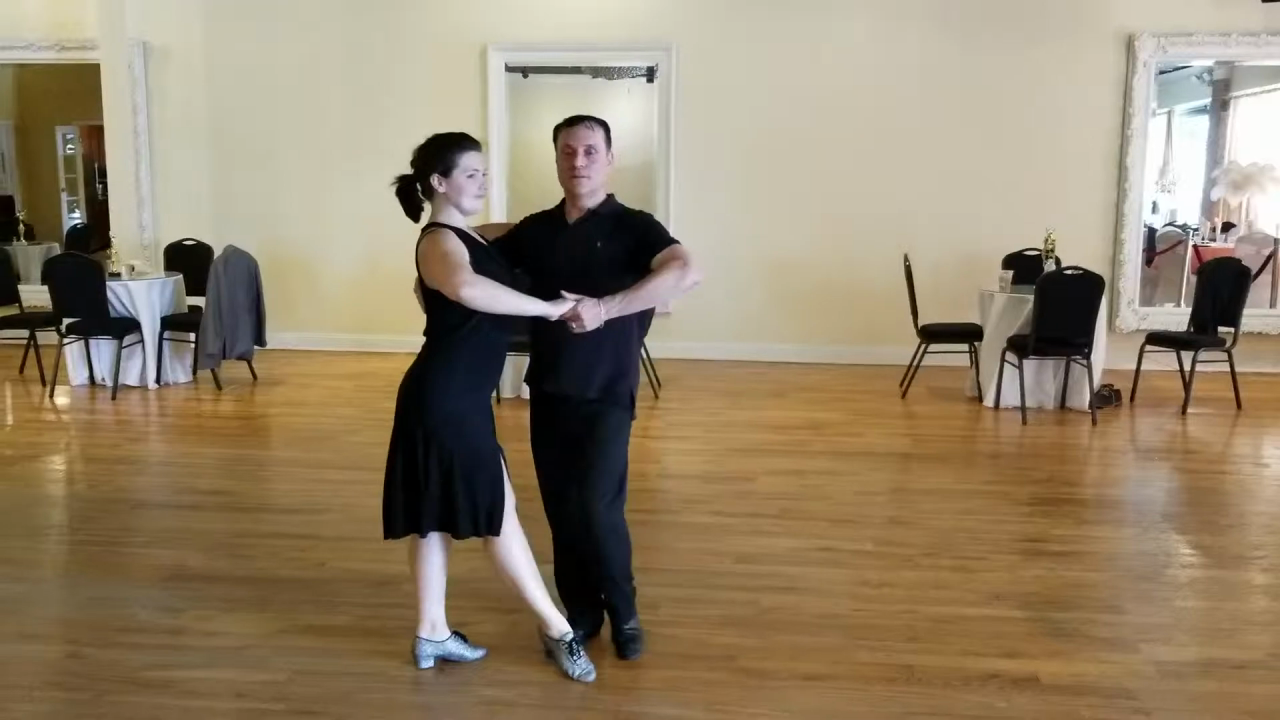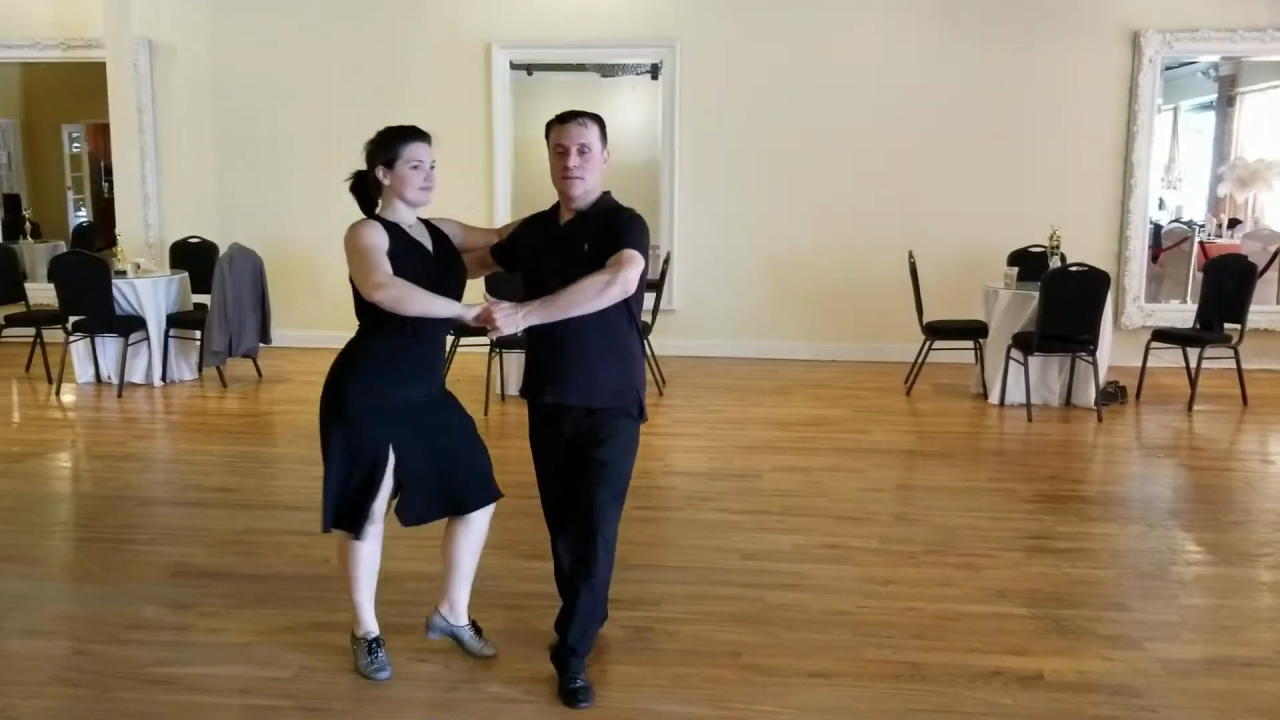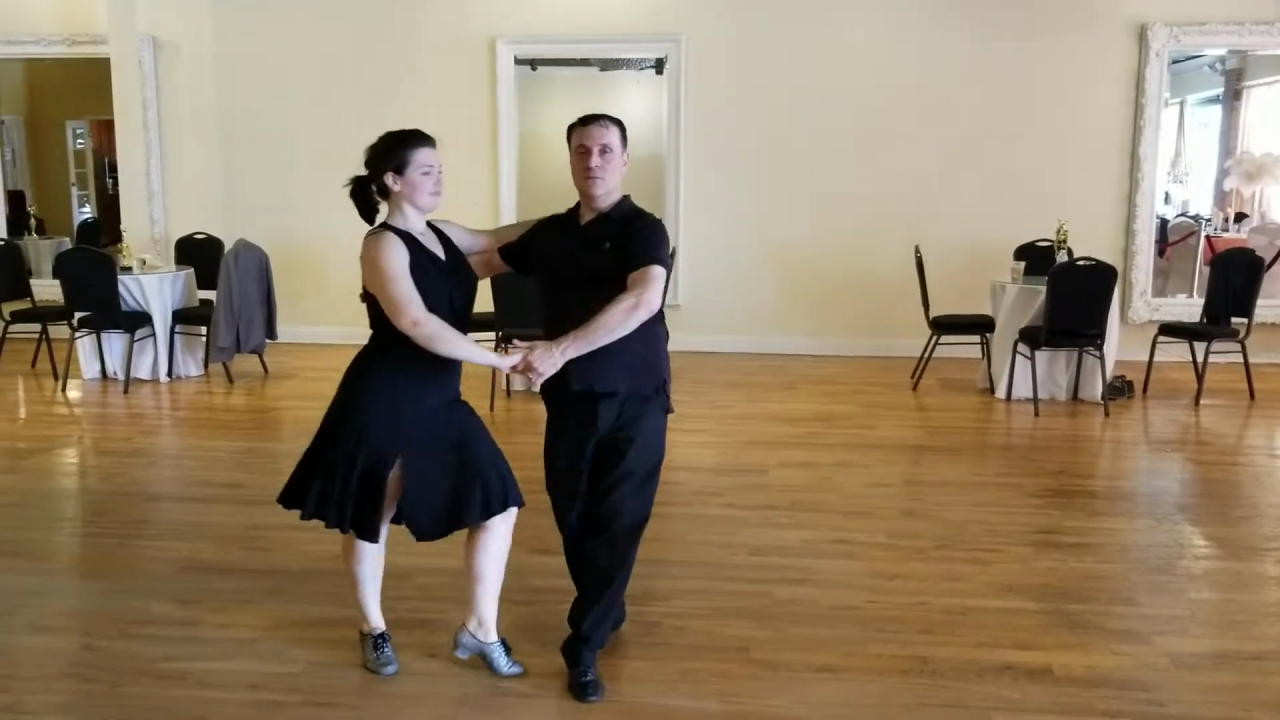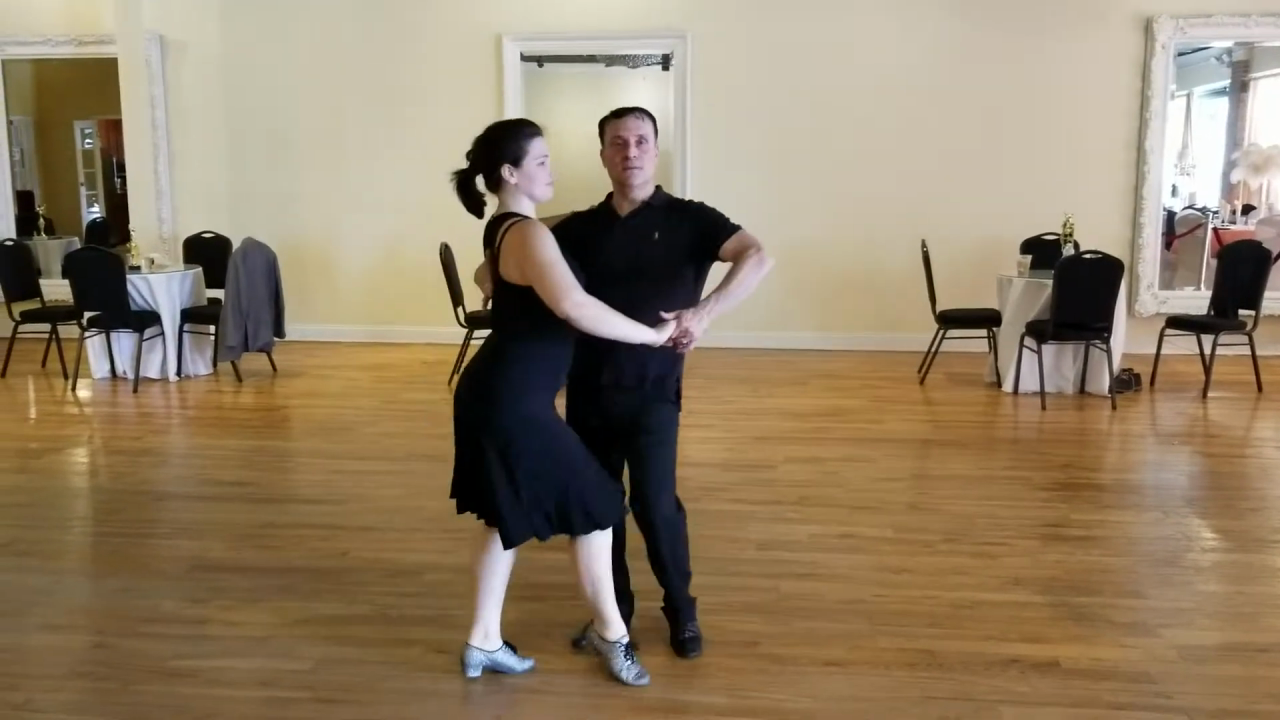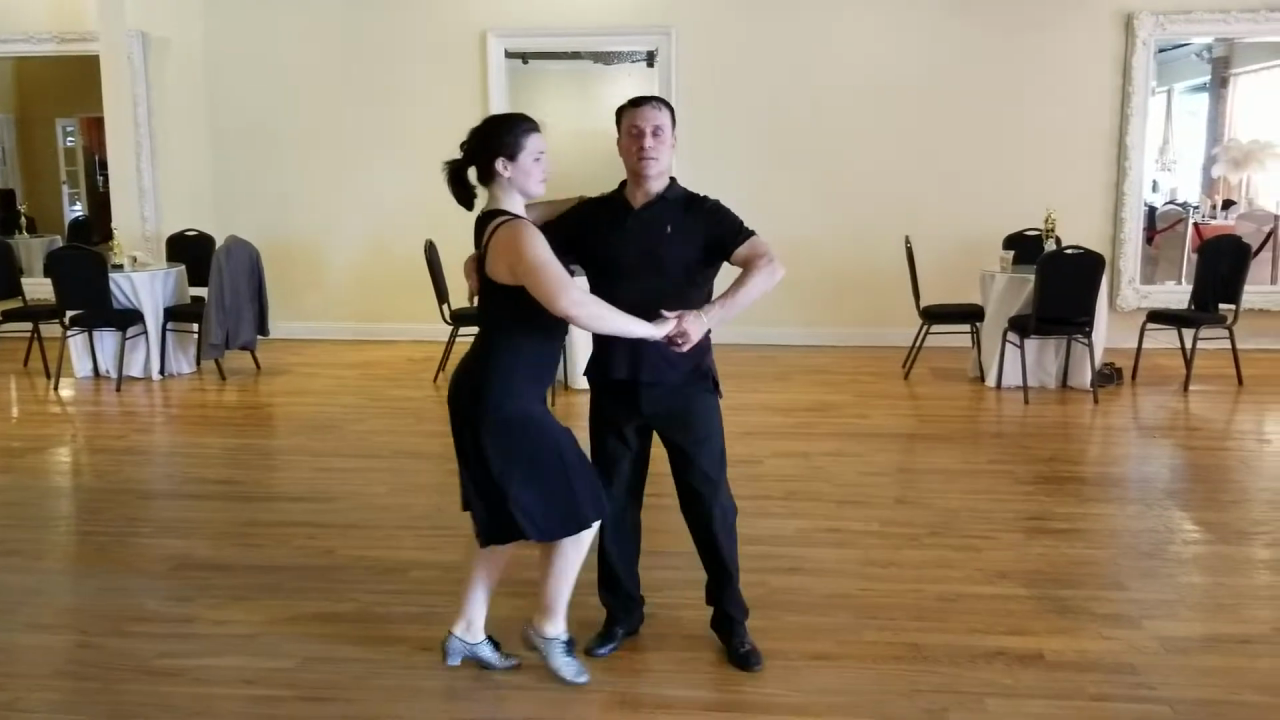
dt=0.7s
person 1, frame 1
left shoulder: (634, 227)
right shoulder: (535, 230)
left elbow: (686, 273)
left wrist: (605, 308)
left hip: (605, 393)
right hip: (548, 393)
left knee: (598, 506)
right knee: (561, 511)
left ankle: (623, 611)
right ankle: (581, 616)
person 1, frame 2
left shoulder: (623, 224)
right shoulder: (534, 230)
left elbow: (622, 280)
right elbow: (479, 260)
left wrist: (525, 314)
left hip: (610, 404)
right hip: (548, 401)
left knee: (594, 527)
right knee: (561, 522)
left ankle: (572, 653)
right ankle: (587, 611)
person 1, frame 3
left shoulder: (641, 228)
right shoulder: (549, 232)
left elbow: (644, 300)
right elbow: (481, 261)
left wrist: (561, 349)
left hip: (636, 399)
right hip: (568, 397)
left knee: (618, 520)
right knee: (572, 518)
left ankle: (584, 644)
right ankle: (605, 611)
person 1, frame 4
left shoulder: (687, 219)
right shoulder: (579, 228)
left elbow: (758, 258)
left wrist: (703, 313)
right wrist: (495, 274)
left hip: (649, 385)
right hip: (587, 385)
left knee: (655, 500)
left ankle: (680, 608)
right ankle: (611, 607)
person 1, frame 5
left shoulder: (702, 215)
right shoulder: (588, 216)
left elbow: (769, 266)
left wrist: (708, 315)
left hip: (685, 383)
right hip: (614, 384)
left knee: (709, 503)
right knee: (615, 502)
left ankle: (730, 618)
right ankle: (622, 612)
person 2, frame 1
left shoulder: (464, 237)
right shoulder: (439, 241)
right elbow: (468, 289)
right wrist: (548, 308)
left hip: (459, 395)
right hip: (444, 398)
left knee: (442, 515)
right knee: (496, 512)
left ankle: (432, 633)
right ankle: (558, 630)
person 2, frame 2
left shoulder: (439, 232)
right shoulder: (367, 233)
left elbow: (502, 240)
right elbow: (382, 290)
right wrist: (465, 311)
left hip: (424, 391)
right hip: (366, 393)
left knee: (475, 499)
right knee: (365, 516)
left ankle: (453, 613)
right ankle: (365, 632)
person 2, frame 3
left shoulder: (442, 235)
right shoulder: (384, 245)
left elbow: (493, 240)
right elbow: (414, 324)
right wrist: (497, 360)
left hip: (439, 402)
right hip: (381, 401)
left knee: (497, 504)
right knee: (368, 520)
left ankle: (481, 630)
right ankle: (374, 629)
person 2, frame 4
left shoulder: (506, 227)
right shoulder: (527, 234)
right elbow: (573, 306)
right wrist: (652, 335)
left hip: (499, 393)
right hip: (513, 401)
left knee: (511, 520)
right knee: (594, 511)
left ankle: (483, 643)
right ankle: (611, 633)
person 2, frame 5
left shoulder: (502, 223)
right shoulder: (514, 236)
right elbow: (572, 305)
right wrist: (651, 329)
left hip: (502, 393)
right hip: (502, 400)
left knee: (507, 519)
right knee: (579, 511)
left ankle: (467, 633)
right ankle: (551, 629)
